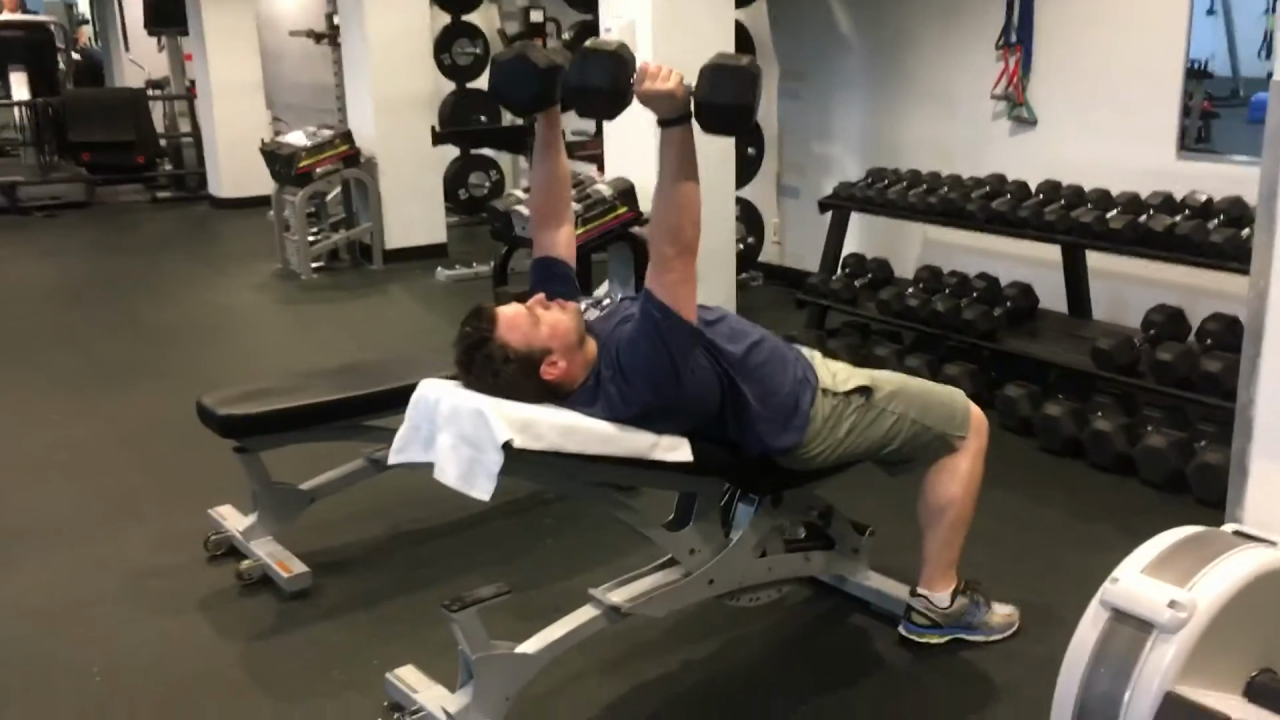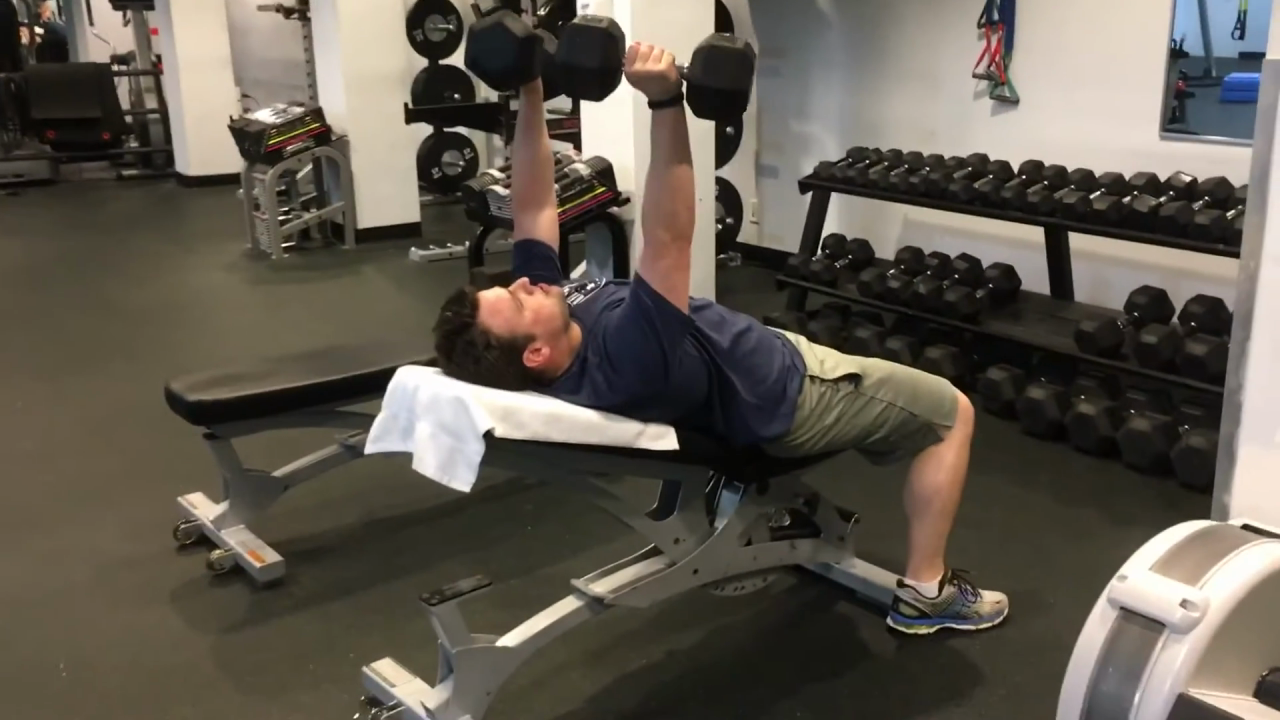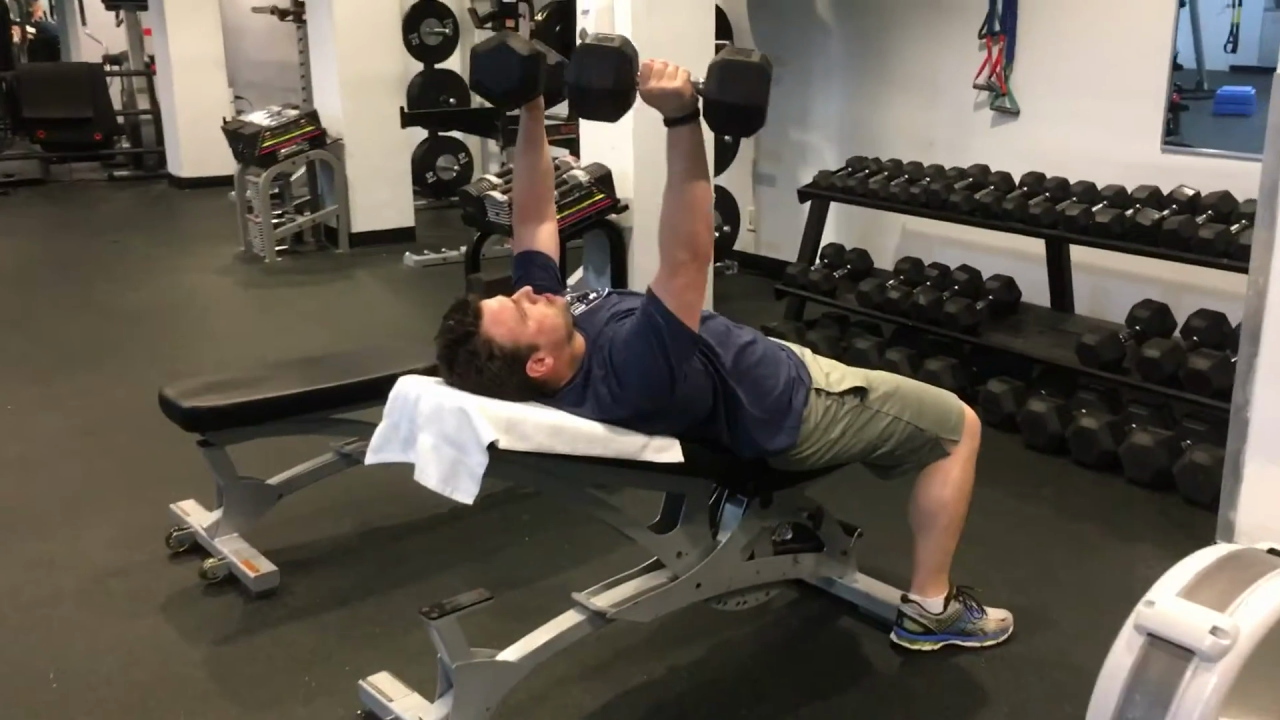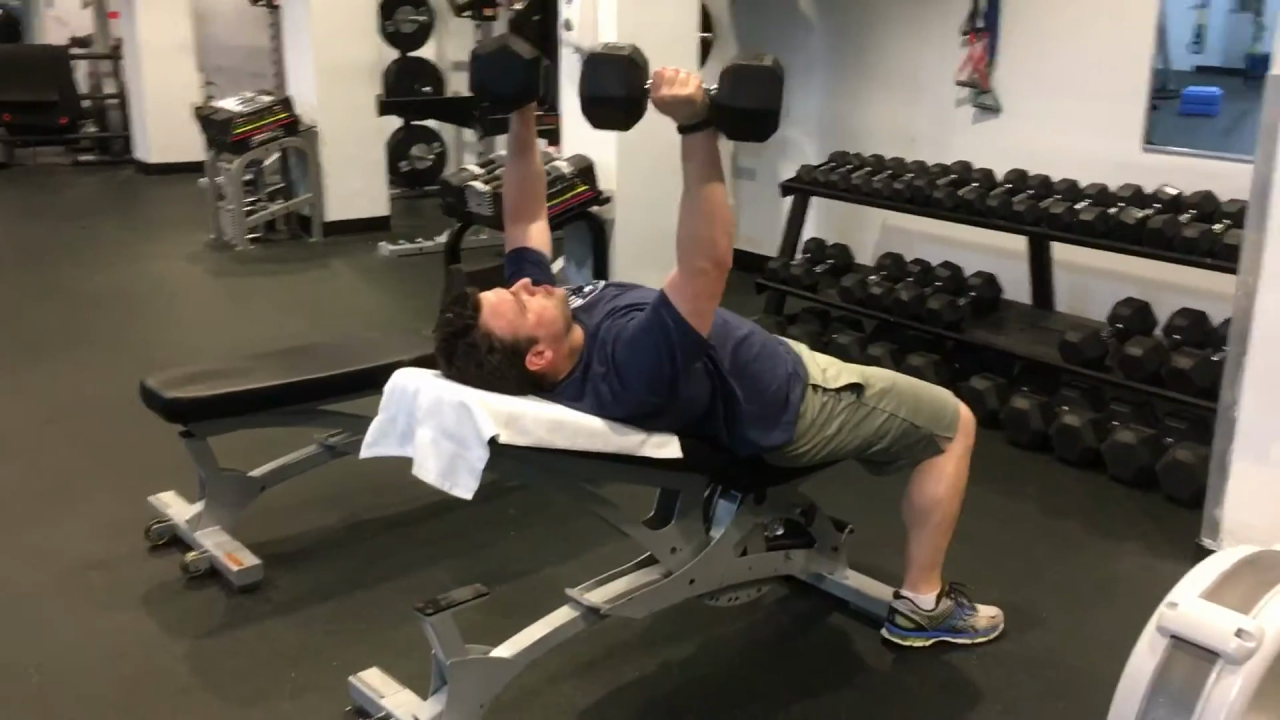
dt=0.3s
person 1, frame 1
left shoulder: (552, 328)
right shoulder: (633, 380)
left elbow: (552, 225)
right elbow: (674, 253)
left wrist: (548, 117)
right wrist: (674, 119)
right hip: (799, 408)
right knee: (966, 423)
right ankle: (937, 602)
person 1, frame 2
left shoulder: (538, 307)
right shoulder: (620, 367)
left elbow: (534, 207)
right elbow: (668, 239)
left wrist: (530, 95)
right wrist: (665, 102)
left hip: (756, 356)
right hip: (784, 394)
right knee: (952, 412)
right ankle: (925, 591)
person 1, frame 3
left shoulder: (532, 326)
right shoulder: (625, 378)
left elbow: (533, 221)
right elbow: (688, 259)
left wrist: (530, 110)
right wrist: (681, 118)
right hip: (789, 406)
right knee: (959, 425)
right ankle: (930, 608)
person 1, frame 4
left shoulder: (527, 327)
right shoulder: (623, 374)
left elbow: (525, 221)
right elbow: (707, 265)
left wrist: (521, 114)
right wrist: (695, 125)
right hip: (785, 402)
right knee: (954, 423)
right ankle: (922, 603)
